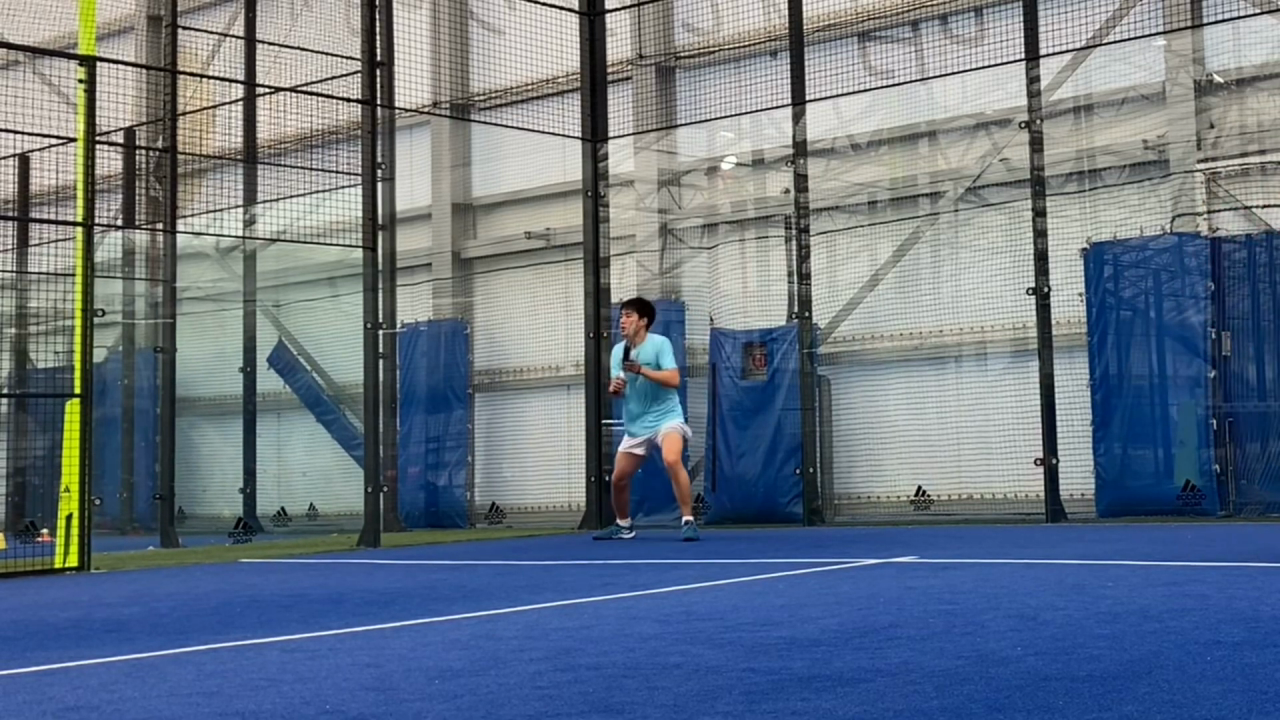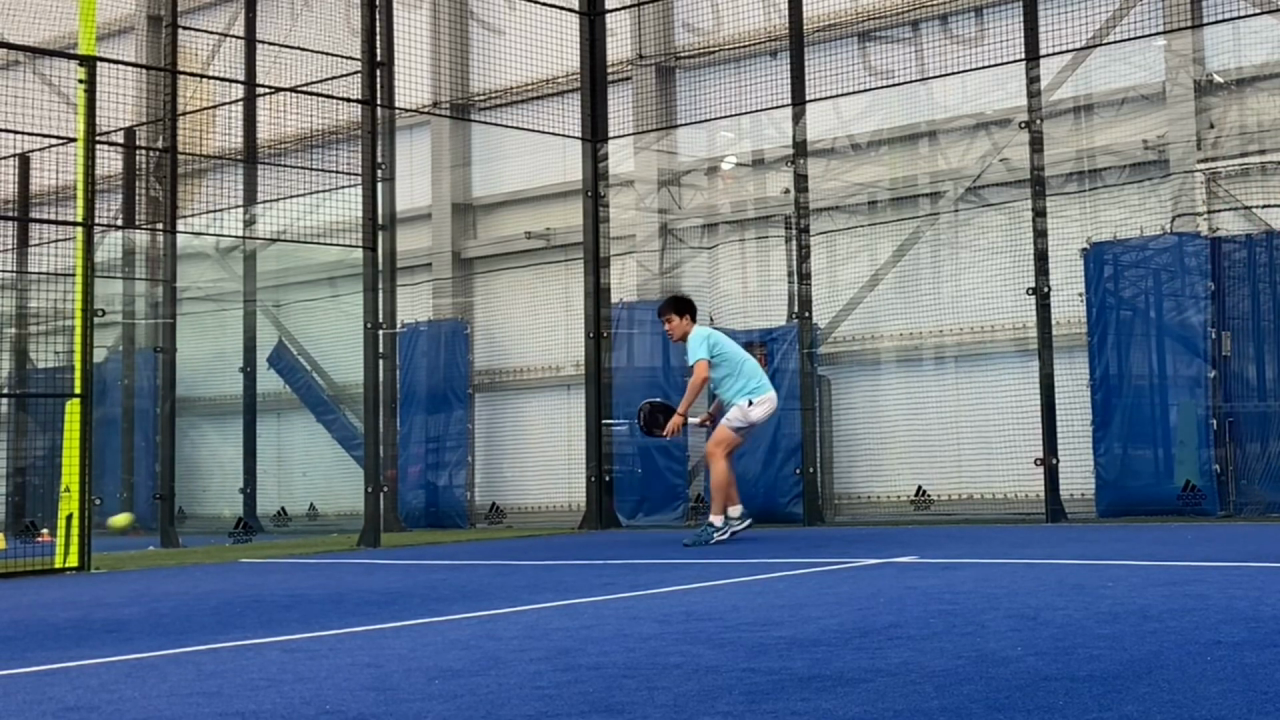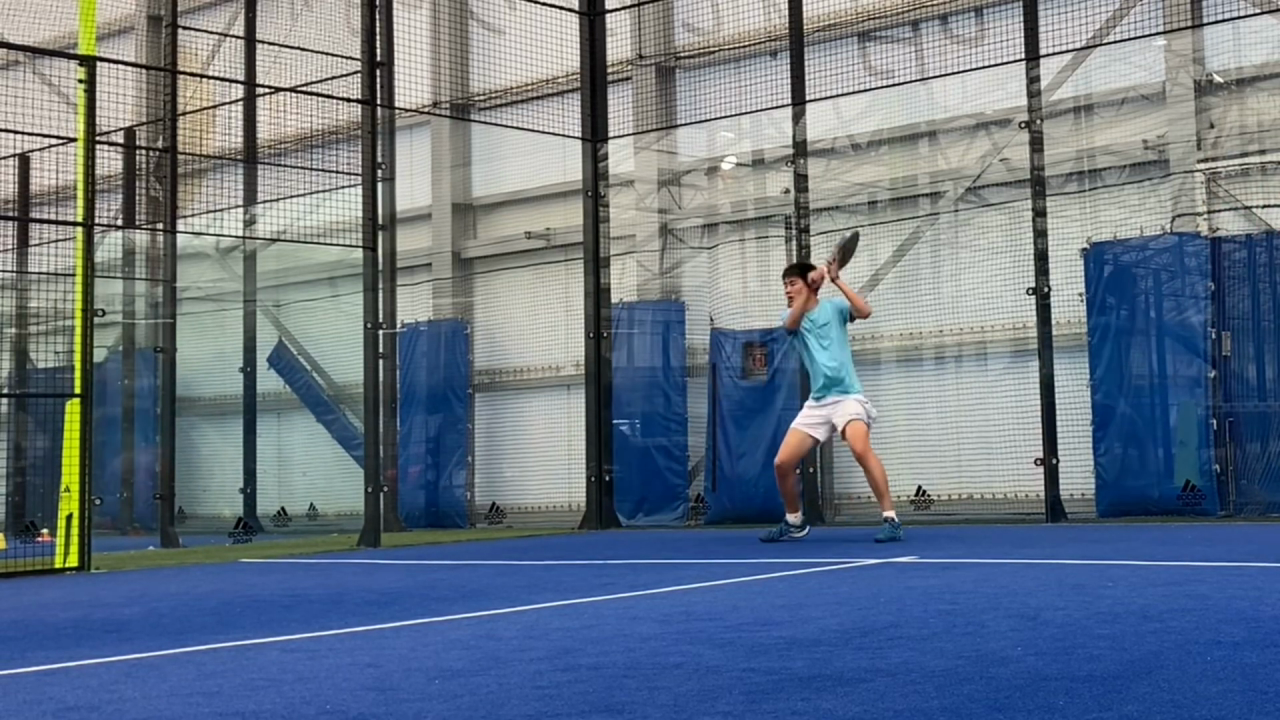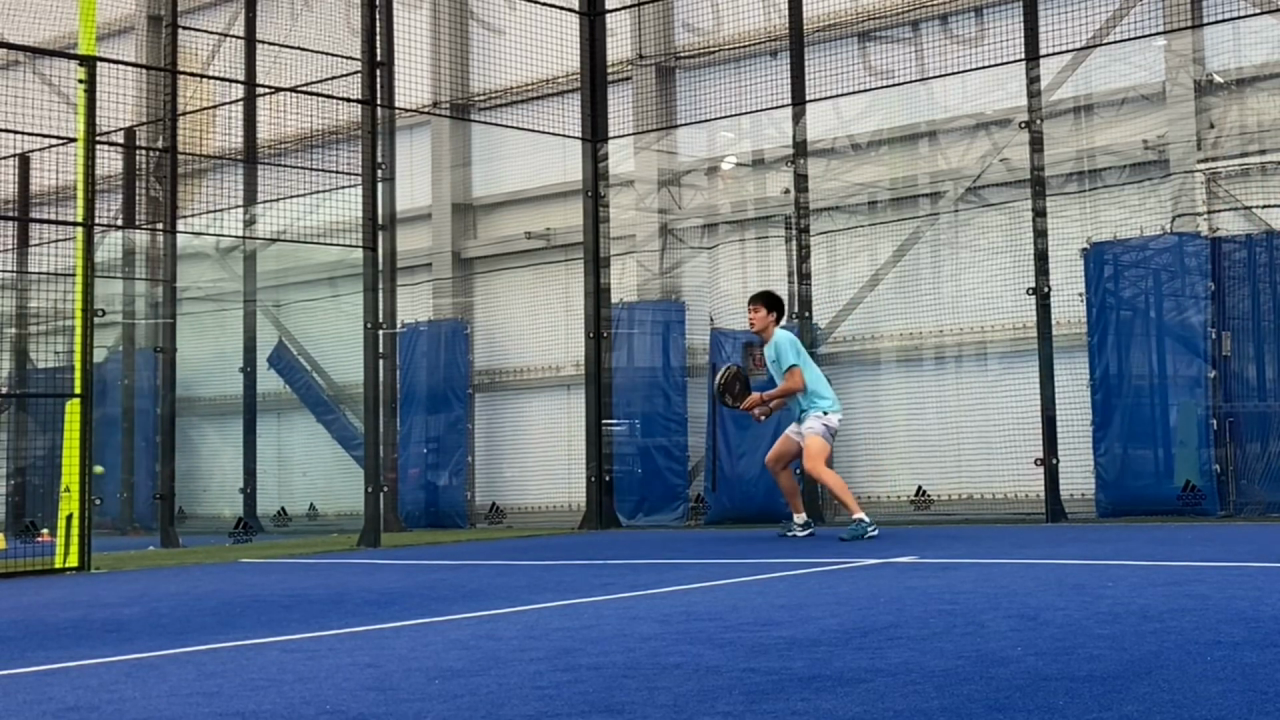
dt=0.7s
person 1, frame 1
left shoulder: (660, 344)
right shoulder: (618, 351)
left elbow: (674, 381)
right elbow: (619, 388)
left wrist: (641, 370)
right wrist: (616, 388)
left hip: (667, 419)
right hip: (636, 426)
left knee: (672, 460)
right knee: (619, 480)
left ankle: (688, 521)
right ankle: (622, 525)
person 1, frame 2
left shoulder: (697, 336)
right shoulder: (706, 336)
left elbow: (701, 375)
left wrist: (680, 413)
right wrist: (711, 414)
left hip: (754, 398)
right hip: (751, 398)
left knee: (715, 452)
right knee: (717, 454)
left ankle: (717, 523)
right ankle: (735, 514)
person 1, frame 3
left shoulder: (834, 306)
right shoulder: (792, 319)
left elbow: (864, 311)
right elbow: (790, 324)
left wrist: (838, 280)
right wrist: (811, 283)
left hip: (848, 397)
right hip: (817, 404)
left knee: (861, 450)
right knee: (782, 462)
left ankle: (889, 518)
right ankle: (794, 522)
person 1, frame 4
left shoulder: (783, 340)
right shoulder: (769, 348)
left elbow: (797, 384)
left wrist: (763, 398)
right wrist: (768, 408)
left hip: (821, 410)
right hip: (805, 414)
left knee: (813, 466)
right knee: (774, 462)
left ankle: (862, 520)
right ankle: (800, 522)
